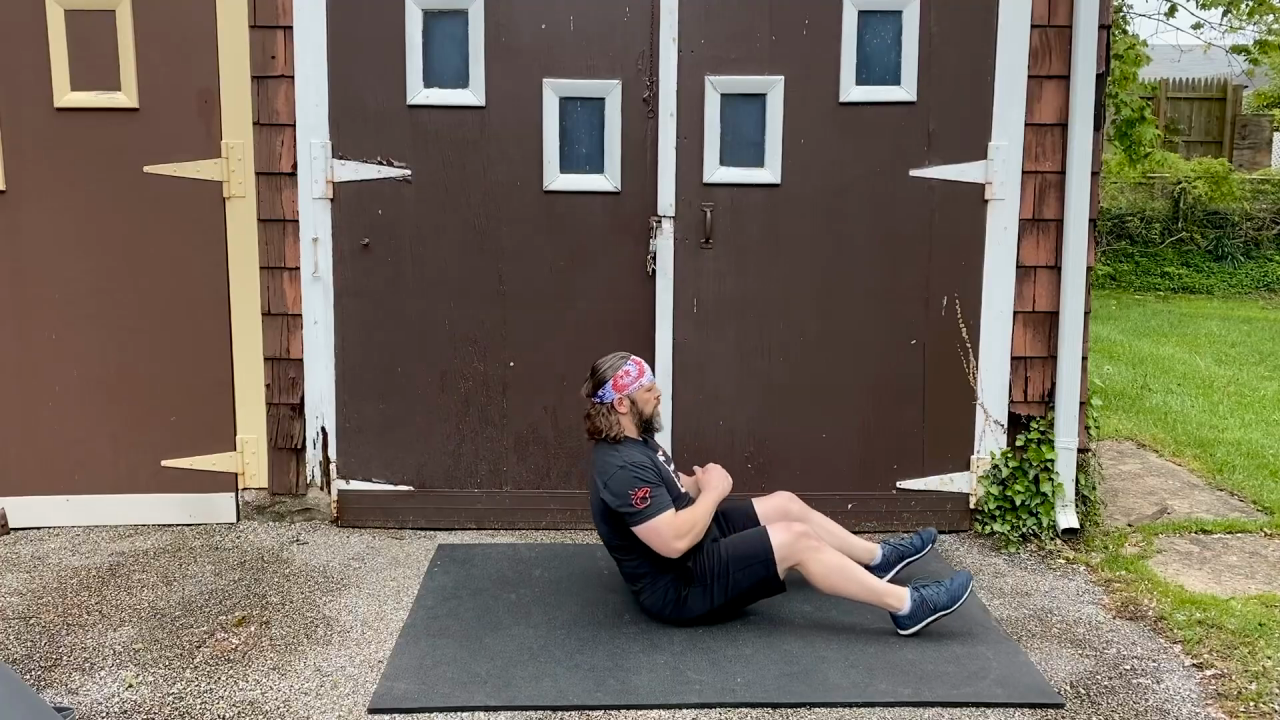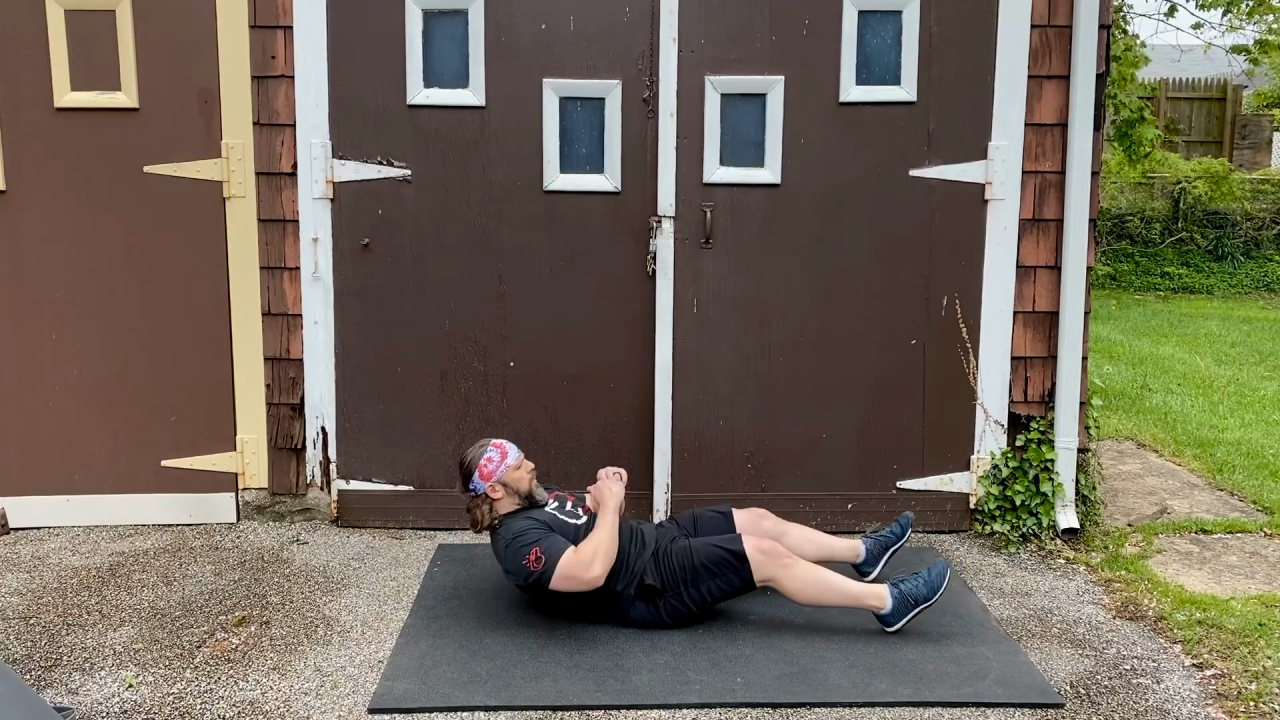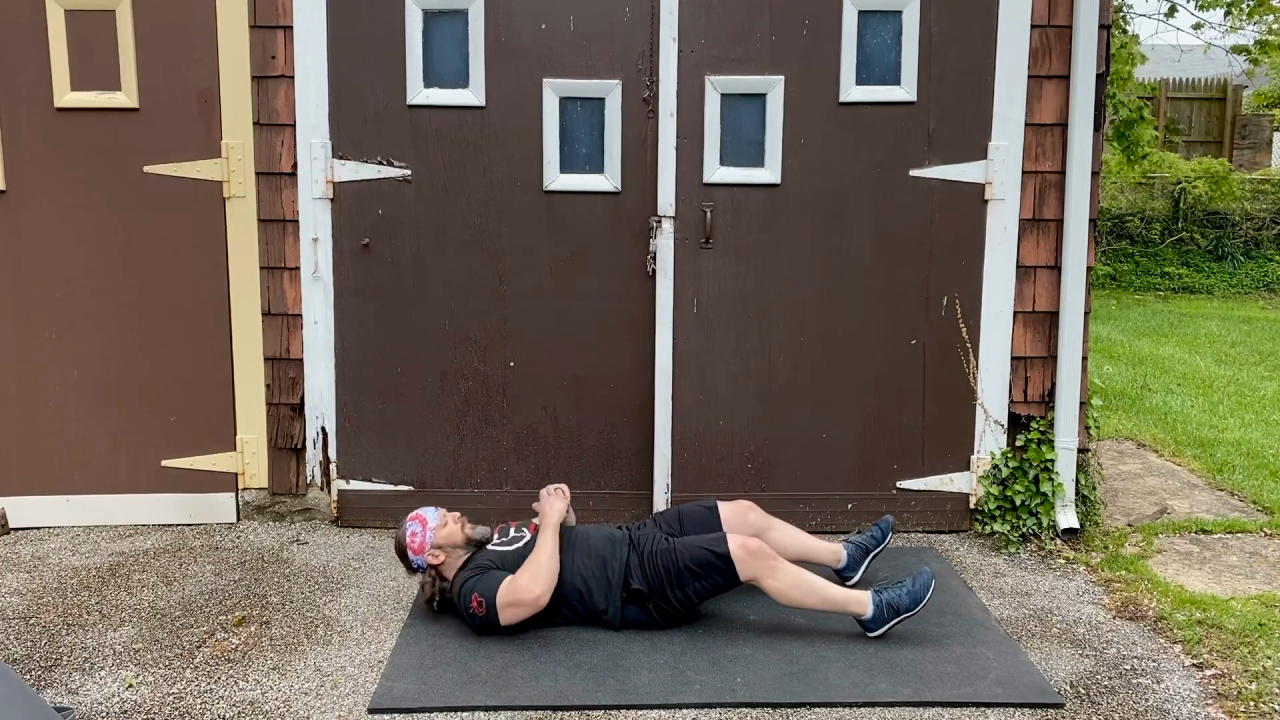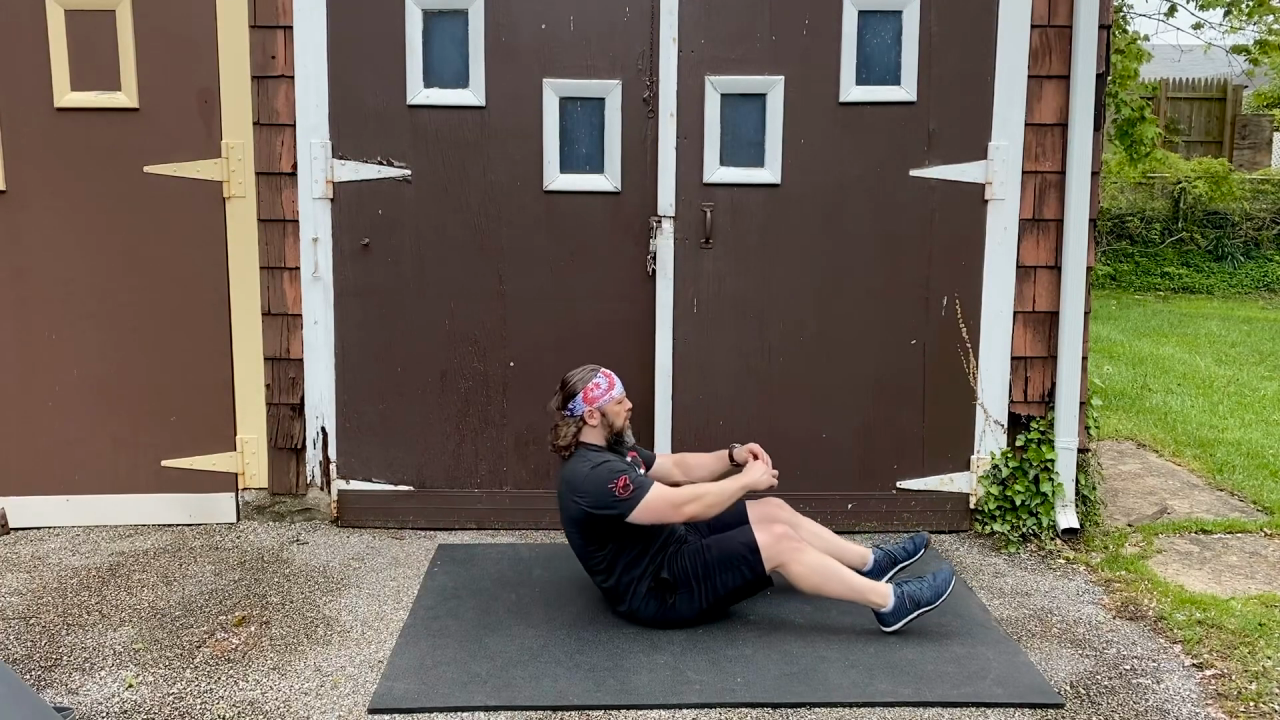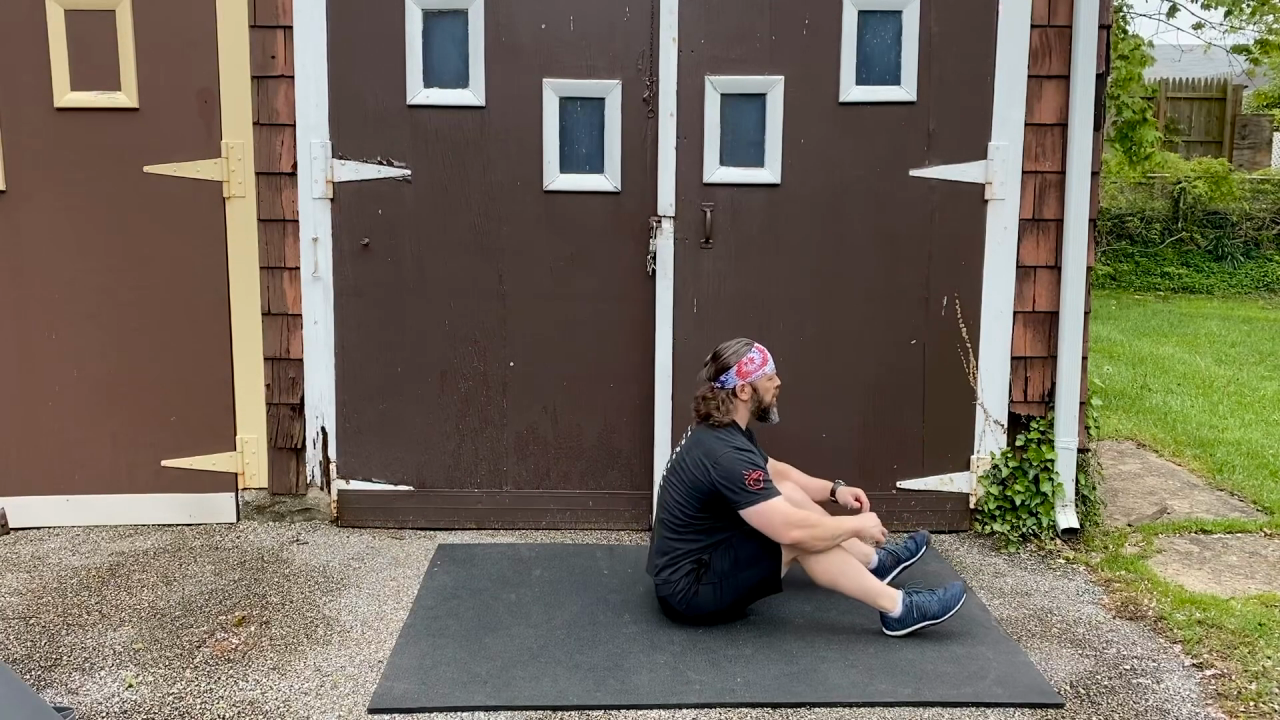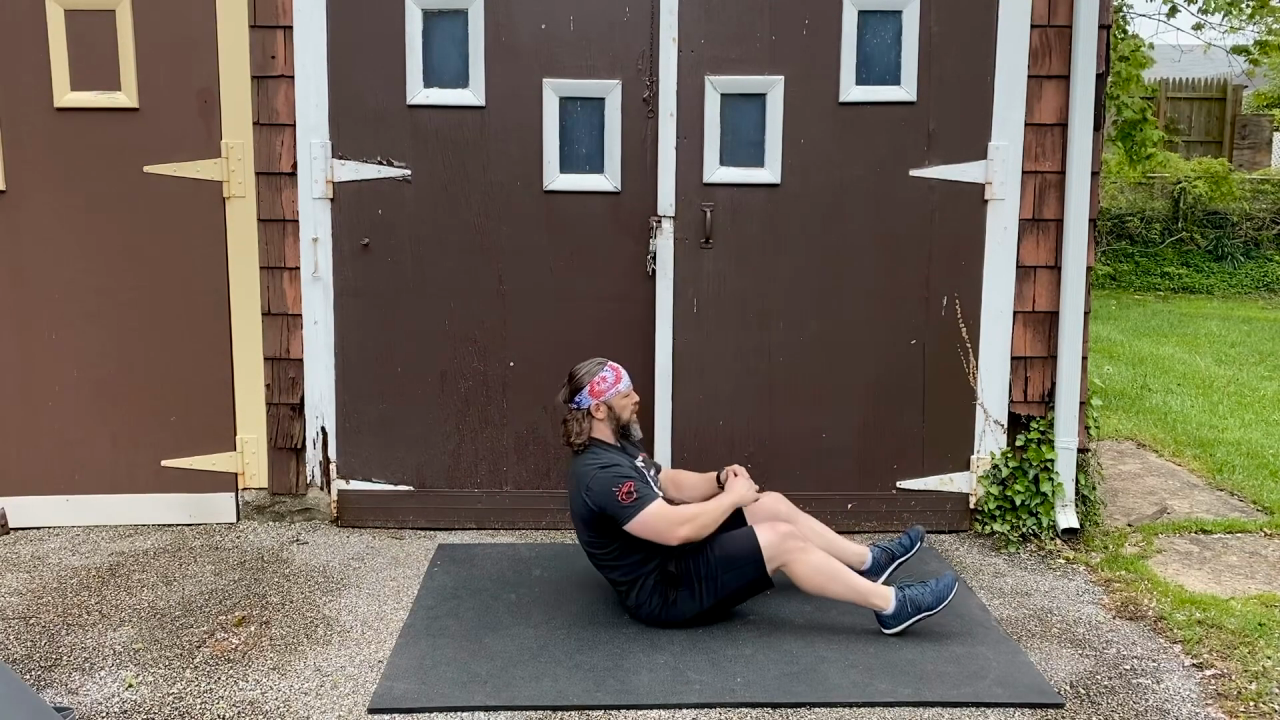
dt=0.7s
person 1, frame 1
left shoulder: (631, 441)
right shoulder: (624, 468)
right elbow: (675, 542)
left wrist: (697, 484)
right wrist: (713, 492)
left hip: (692, 554)
right hip: (676, 590)
left knee: (785, 505)
right knee: (797, 539)
left ankle: (878, 557)
right ankle: (905, 606)
person 1, frame 2
left shoulder: (534, 503)
right shoulder: (520, 541)
left elbow: (598, 514)
right elbow: (592, 571)
left wrist: (606, 490)
right wrist: (611, 502)
left hip: (657, 542)
right hip: (652, 590)
left knee: (762, 519)
right knee: (768, 556)
left ankle: (863, 555)
right ankle: (885, 603)
person 1, frame 3
left shoulder: (486, 544)
right shoulder: (474, 589)
left elbow: (561, 529)
right elbow: (534, 594)
left wrist: (553, 508)
right wrist: (548, 522)
left hip: (634, 542)
right hip: (637, 587)
left knee: (745, 514)
right knee: (752, 554)
left ankle: (843, 557)
right ankle: (868, 609)
person 1, frame 4
left shoulder: (608, 450)
right shoulder: (592, 475)
left elbow: (677, 469)
right elbow: (683, 506)
left wrist: (733, 456)
right wrist: (745, 481)
left hip: (668, 549)
right hip: (656, 592)
left knee: (771, 511)
right knee: (778, 540)
left ankle: (872, 562)
right ankle: (890, 603)
person 1, frame 5
left shoulder: (722, 429)
right shoulder: (725, 455)
left elbow: (773, 473)
right elbow: (792, 531)
left wrist: (834, 489)
right wrist: (858, 525)
left hip: (702, 556)
right hip: (692, 587)
left knee: (787, 493)
right knee: (801, 535)
left ankle: (873, 562)
right ankle: (897, 609)
person 1, frame 6
left shoulder: (618, 449)
right shoulder: (601, 474)
left elbow: (674, 485)
right elbow: (678, 530)
left wrist: (720, 479)
right wrist: (733, 497)
left hip: (677, 556)
right hip: (663, 588)
left knee: (775, 504)
right knee: (784, 540)
left ankle: (869, 563)
right ankle: (890, 605)
